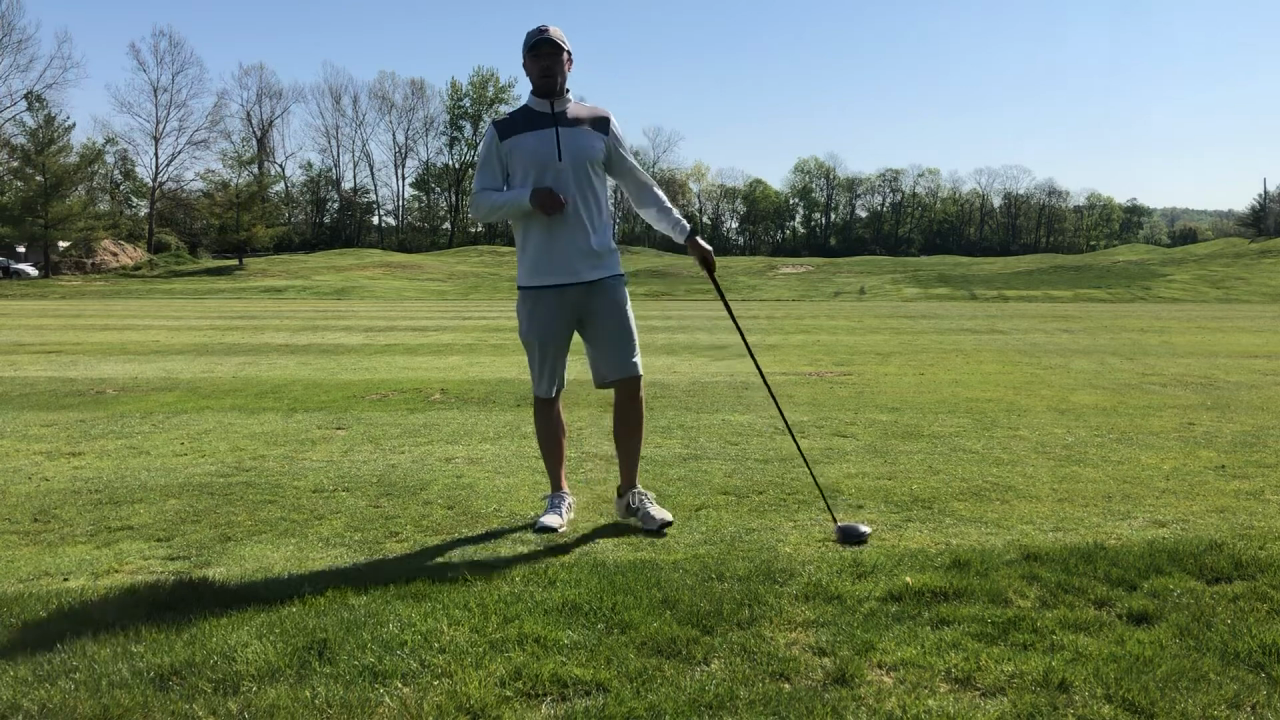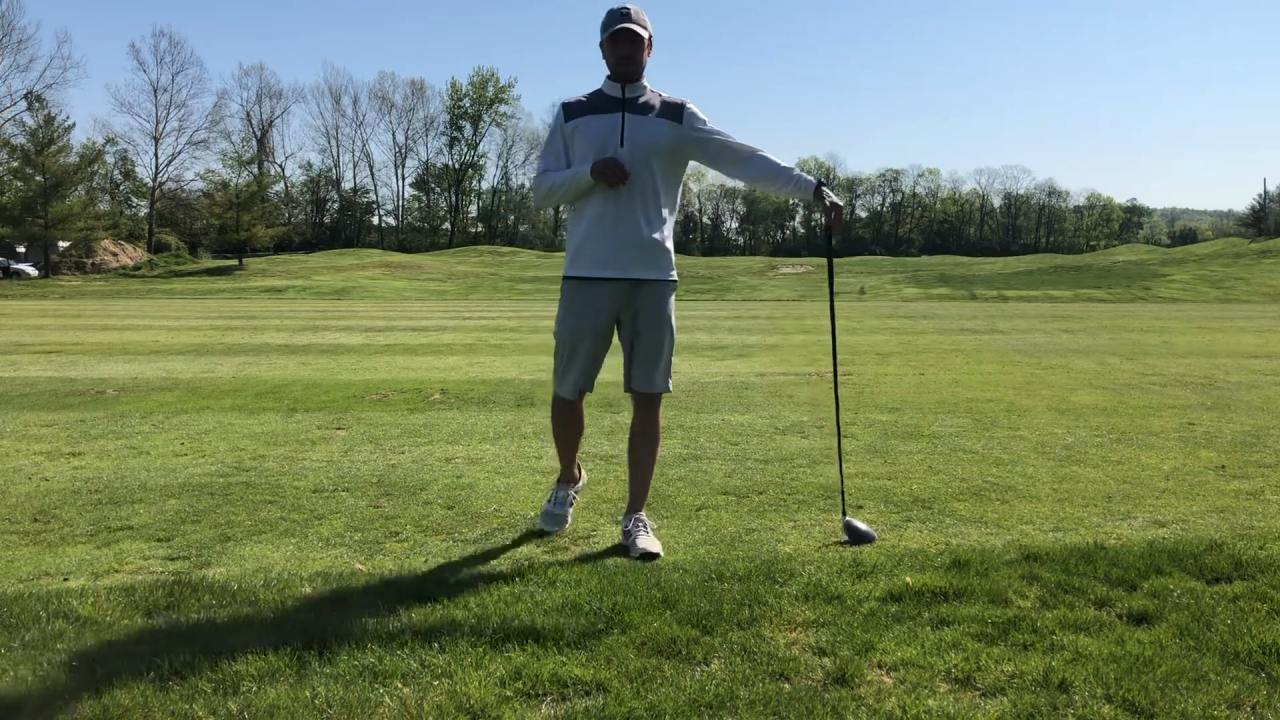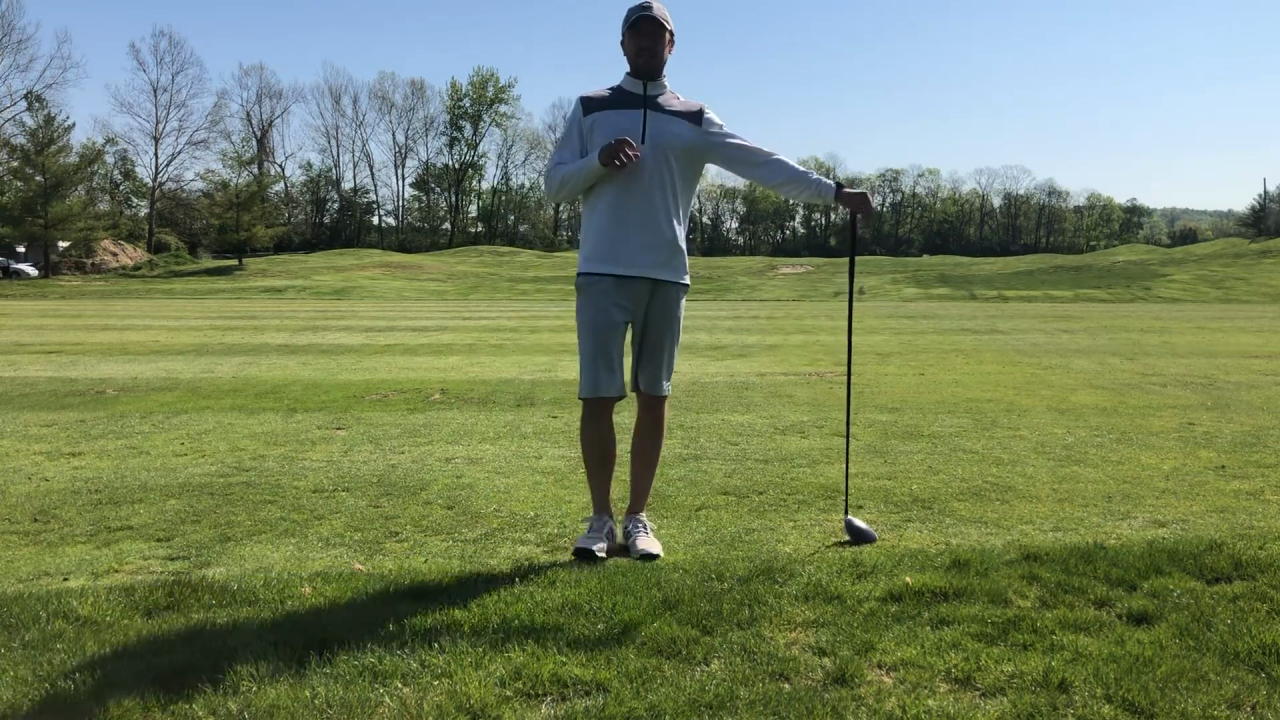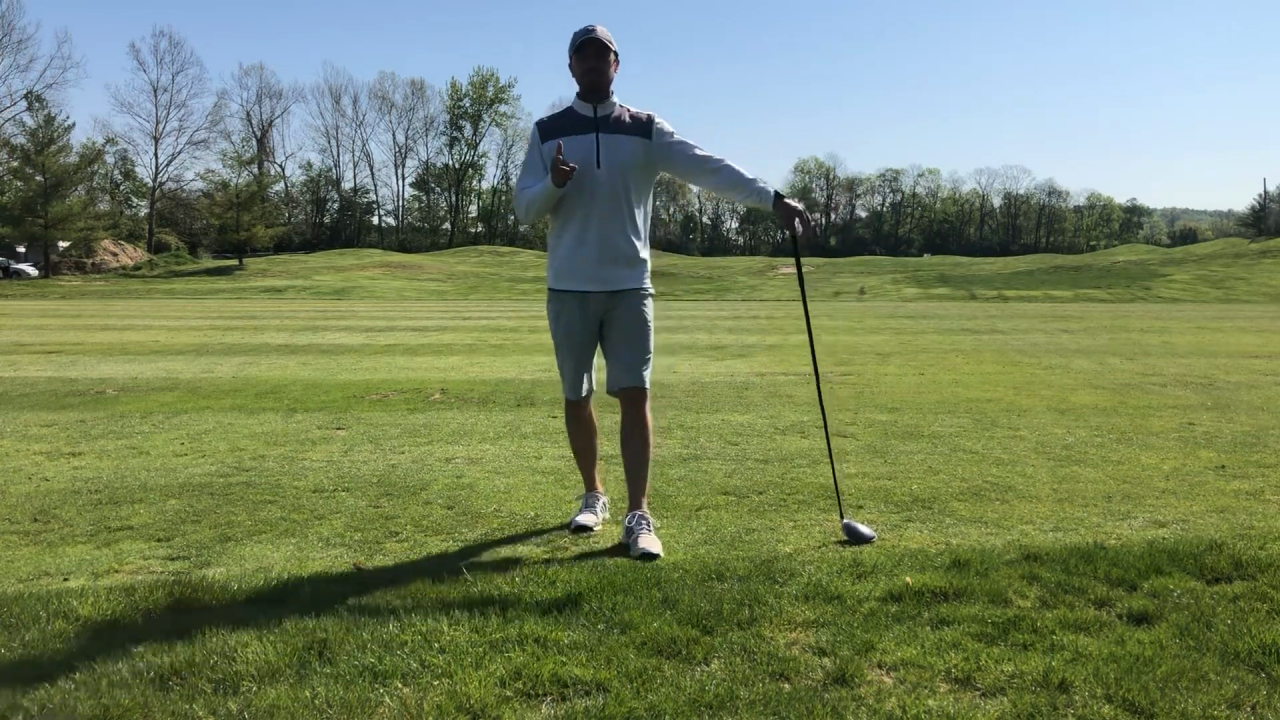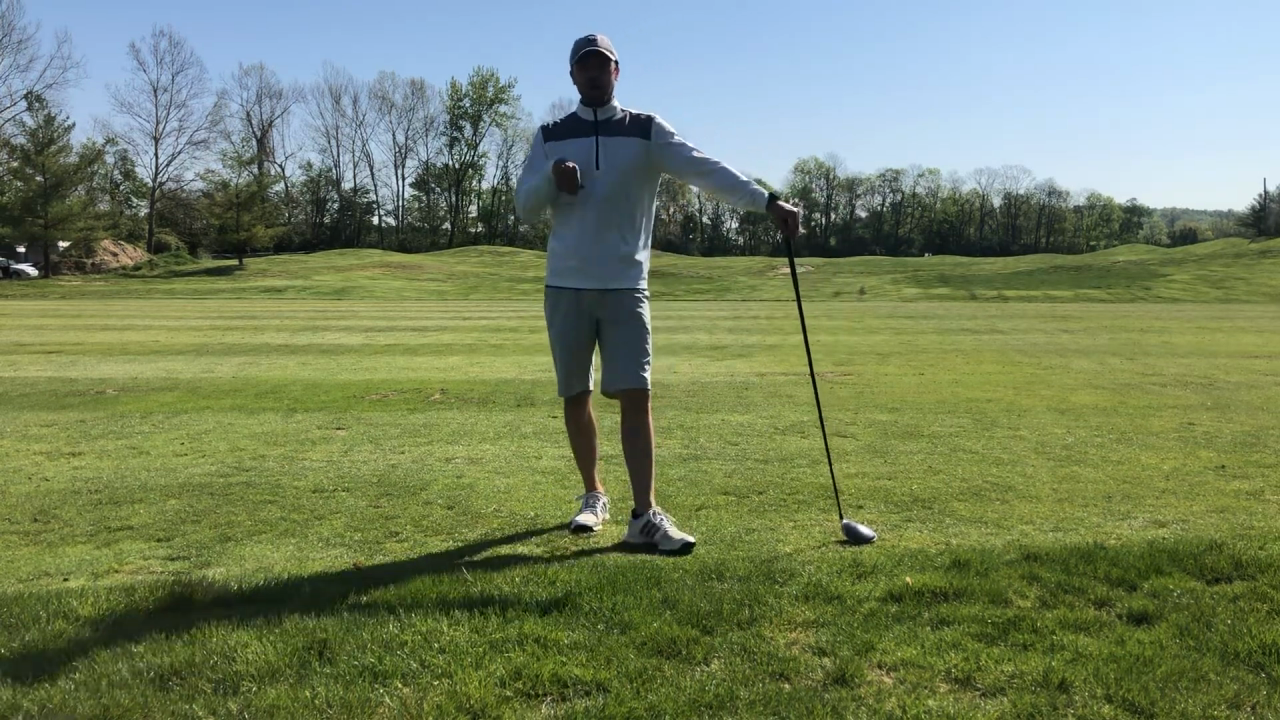
dt=1s
person 1, frame 1
left shoulder: (599, 124)
right shoulder: (502, 132)
left elbow: (642, 189)
right elbow: (480, 205)
left wrist: (688, 236)
right wrist: (529, 196)
left hip: (603, 276)
right hip: (541, 284)
left knee: (629, 381)
right knee: (546, 393)
left ankle: (630, 492)
right ankle: (560, 495)
person 1, frame 2
left shoulder: (676, 115)
right shoulder: (572, 113)
left elbow: (745, 160)
right elbow: (542, 190)
left wrist: (811, 188)
right wrist: (589, 172)
left hip: (652, 276)
right hip: (586, 275)
left knee: (647, 397)
right knee: (567, 392)
left ankle: (636, 517)
right ankle: (569, 479)
person 1, frame 3
left shoulder: (694, 119)
right shoulder: (589, 108)
left elbow: (764, 164)
right elbow: (555, 185)
left wrist: (833, 190)
right wrist: (599, 160)
left hip: (666, 275)
right hip: (603, 273)
left knee: (653, 398)
right knee: (598, 397)
left ankle: (637, 517)
right ankle: (601, 518)
person 1, frame 4
left shoulder: (646, 128)
right shoulder: (546, 131)
left elbow: (709, 168)
right elbow: (524, 208)
left wrist: (772, 197)
right wrist: (553, 184)
left hip: (628, 284)
right hip: (569, 286)
left knee: (634, 394)
right knee: (577, 396)
left ankle: (638, 517)
right ankle: (593, 495)
person 1, frame 5
left shoulder: (647, 130)
right shoulder: (551, 135)
left elbow: (707, 170)
right elbow: (525, 206)
left wrist: (767, 201)
right wrist: (551, 176)
left hip: (625, 285)
right hip: (566, 285)
left knee: (635, 394)
right knee: (576, 393)
left ankle: (646, 514)
right ankle: (594, 495)
